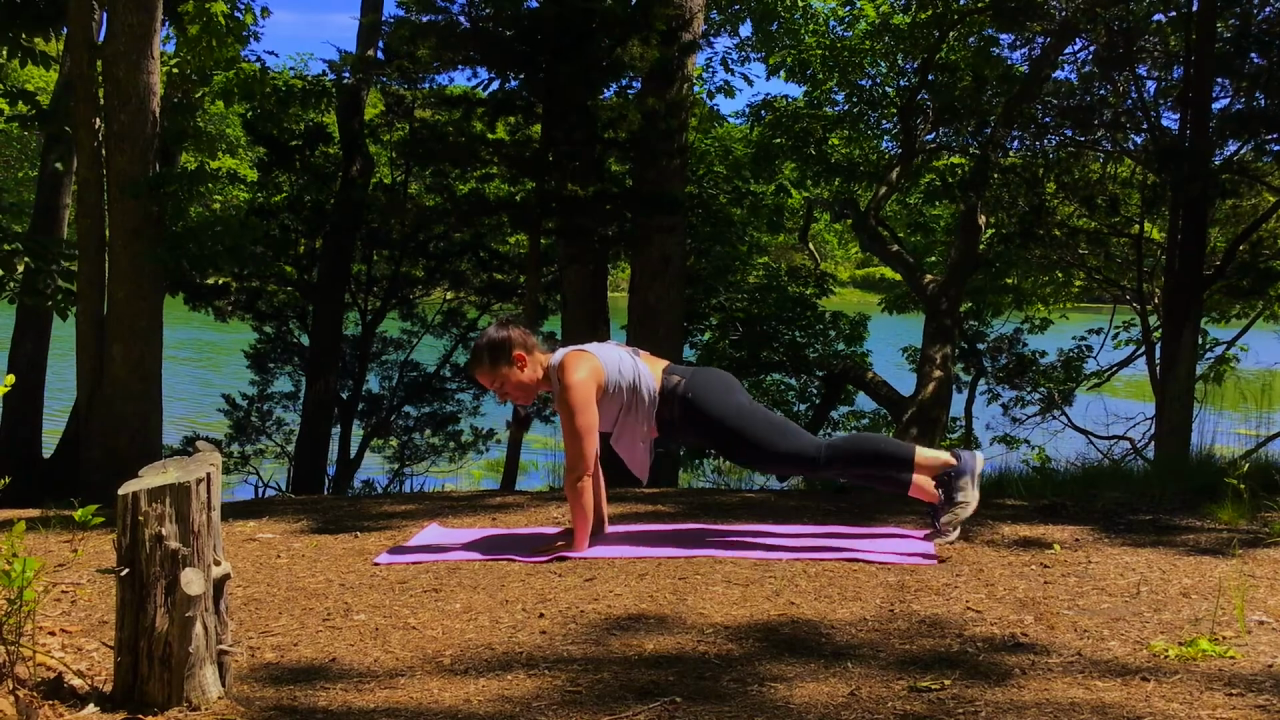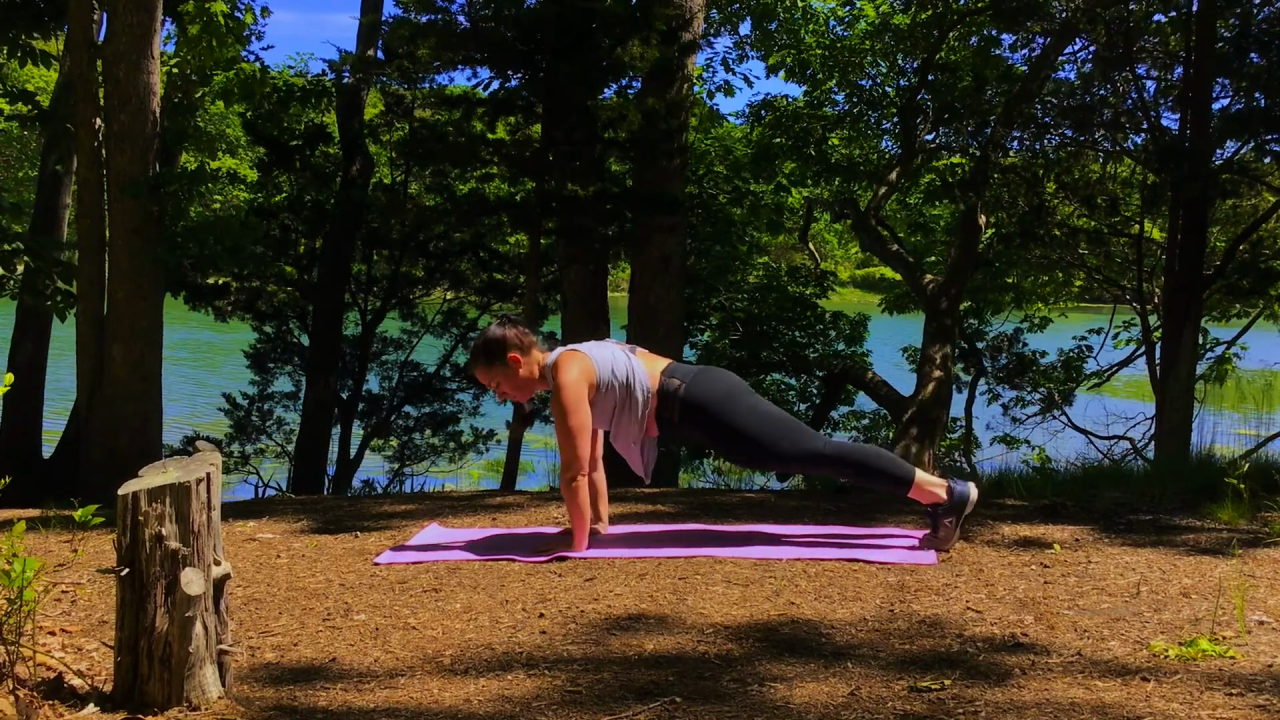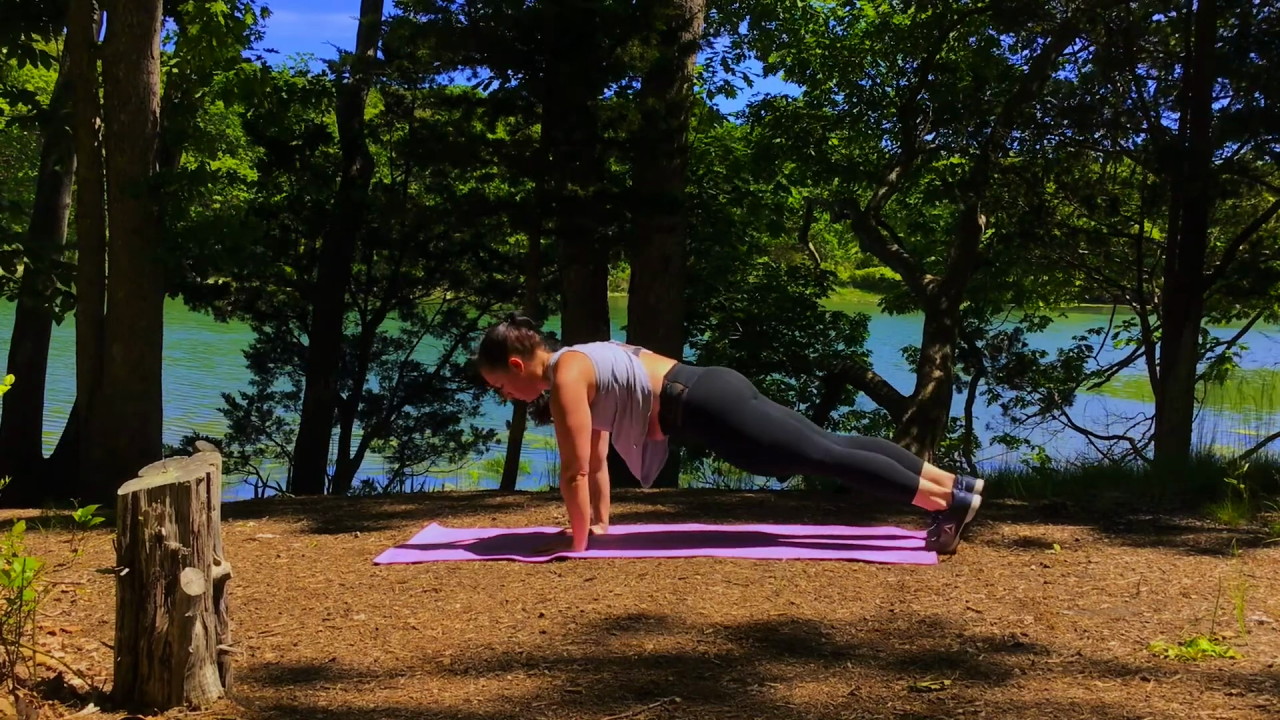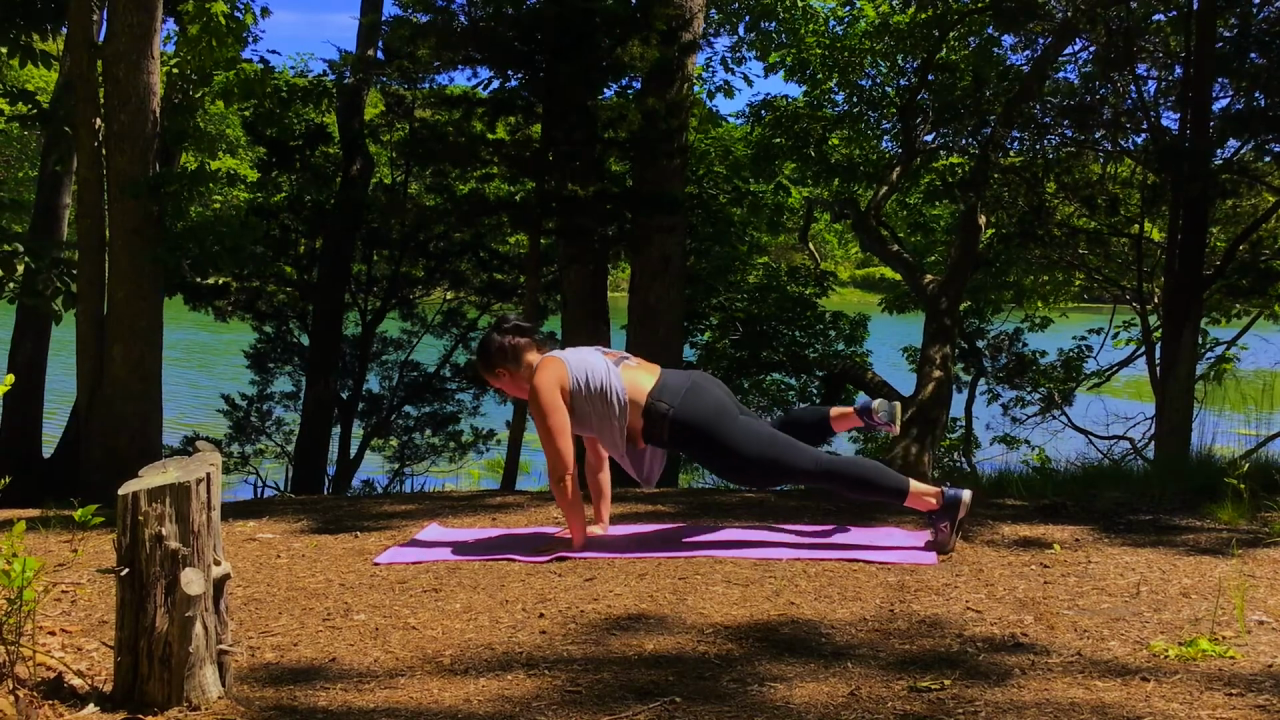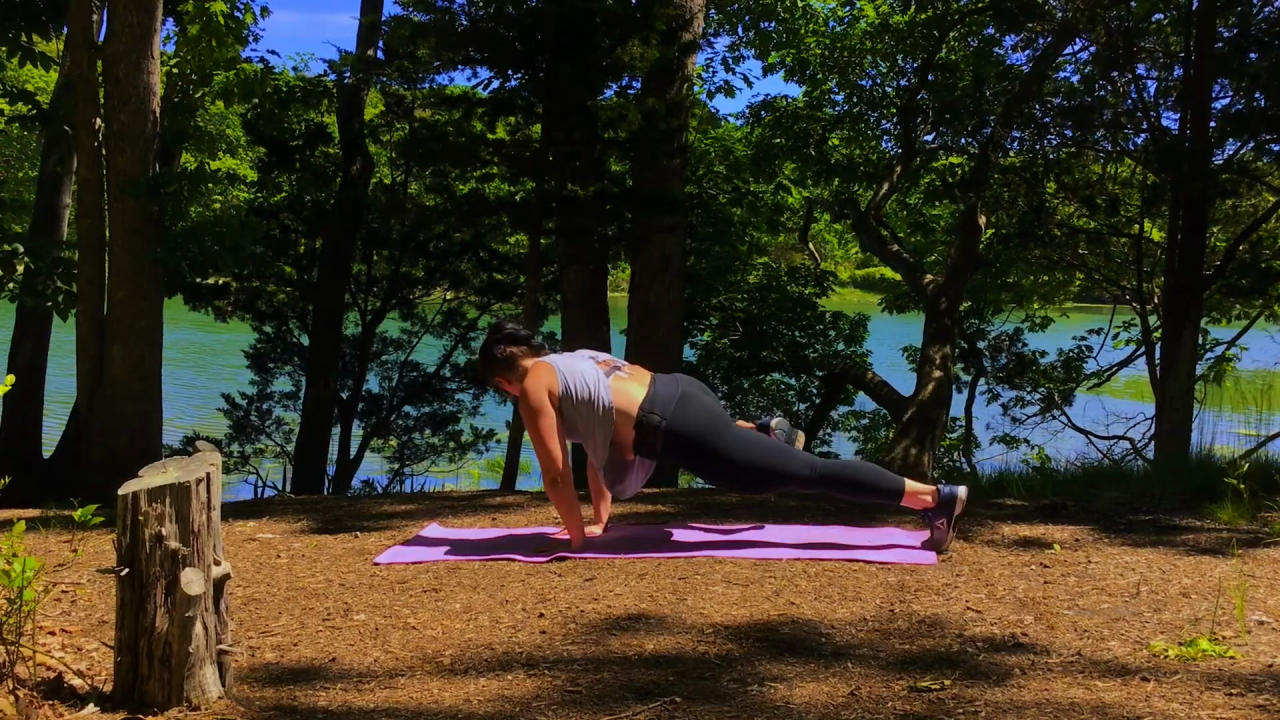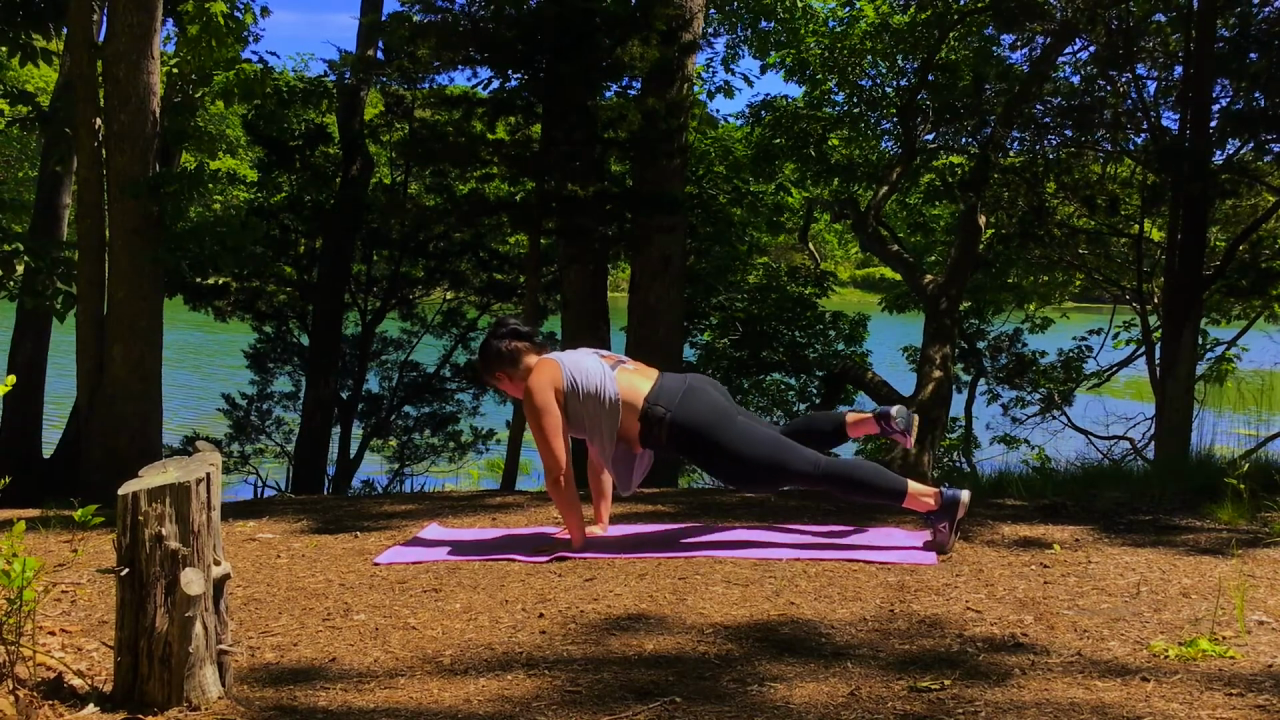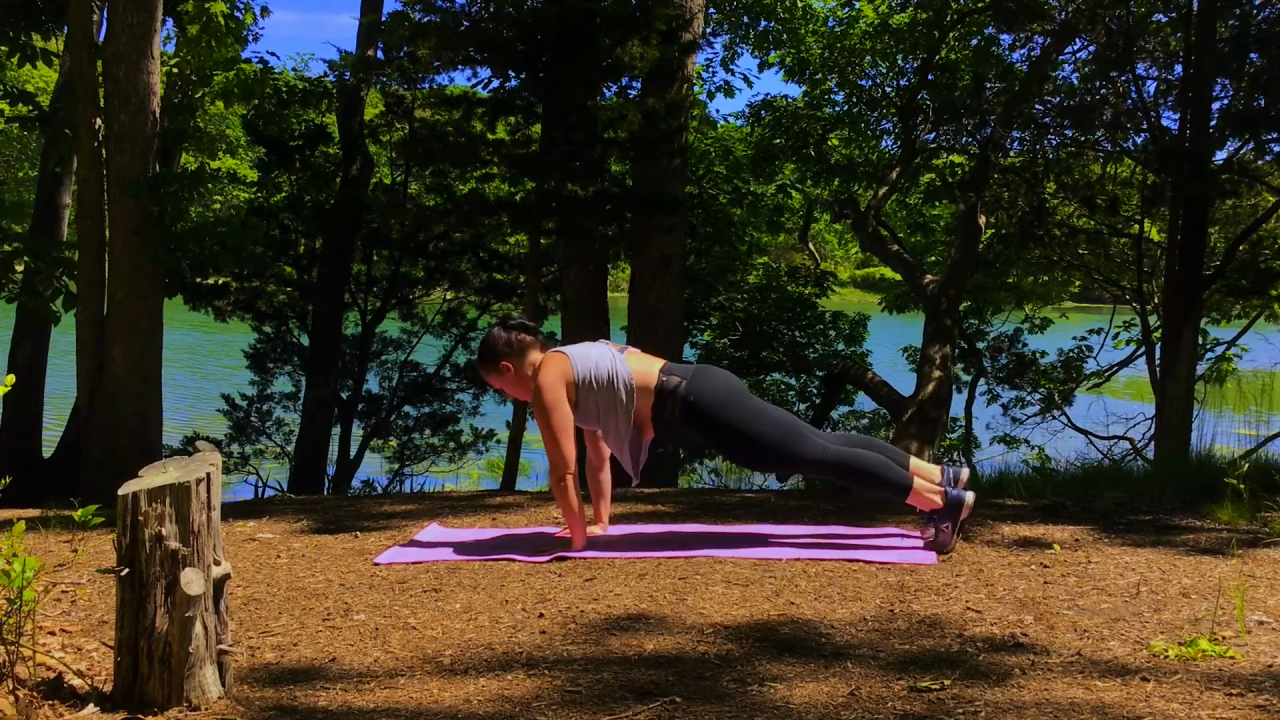
dt=0.3s
person 1, frame 1
left shoulder: (571, 376)
right shoulder: (566, 374)
left elbow: (579, 470)
right elbow: (590, 460)
left wrist: (579, 541)
right wrist: (599, 521)
left hip: (702, 403)
right hip: (699, 403)
left knee: (818, 455)
right knee: (816, 460)
left ankle: (955, 463)
right ankle: (937, 493)
person 1, frame 2
left shoulder: (564, 375)
right shoulder: (571, 365)
left elbow: (574, 471)
right elbow: (592, 461)
left wrist: (579, 543)
right wrist: (600, 521)
left hip: (704, 406)
right hip: (706, 393)
left knee: (820, 454)
right knee: (818, 455)
left ankle: (946, 494)
right ankle: (938, 494)
person 1, frame 3
left shoulder: (564, 378)
right shoulder: (577, 362)
left elbow: (574, 472)
right elbow: (596, 457)
left wrist: (579, 541)
right wrist: (600, 522)
left hip: (708, 408)
right hip: (715, 388)
left knee: (825, 457)
right knee: (829, 445)
left ankle: (951, 500)
right ankle: (955, 481)
person 1, frame 4
left shoulder: (543, 381)
right shoulder: (572, 361)
left elbow: (562, 473)
right elbow: (597, 455)
left wrist: (578, 540)
right wrist: (601, 522)
left hip: (692, 419)
right hip: (698, 389)
left knee: (811, 467)
right knee: (778, 436)
left ankle: (942, 500)
right ankle: (856, 414)
person 1, frame 5
left shoulder: (533, 385)
right shoulder: (577, 359)
left elbow: (556, 475)
right elbow: (599, 447)
left wrist: (578, 538)
right wrist: (601, 522)
left hip: (682, 430)
right hip: (683, 391)
left knee: (805, 472)
left ankle: (936, 497)
right ankle: (753, 431)
person 1, frame 6
left shoulder: (537, 384)
right shoulder: (575, 360)
left elbow: (557, 474)
right elbow: (599, 453)
left wrist: (578, 539)
right wrist: (601, 523)
left hip: (687, 422)
right hip: (693, 389)
left knee: (808, 468)
right knee: (794, 441)
left ankle: (939, 500)
right ankle: (881, 420)
person 1, frame 7
left shoulder: (546, 378)
right shoulder: (574, 363)
left elbow: (563, 471)
right elbow: (599, 454)
left wrist: (578, 539)
right wrist: (601, 522)
left hip: (701, 405)
right hip: (703, 389)
left knee: (817, 457)
right knee: (822, 443)
left ankle: (945, 501)
right ankle: (942, 475)
